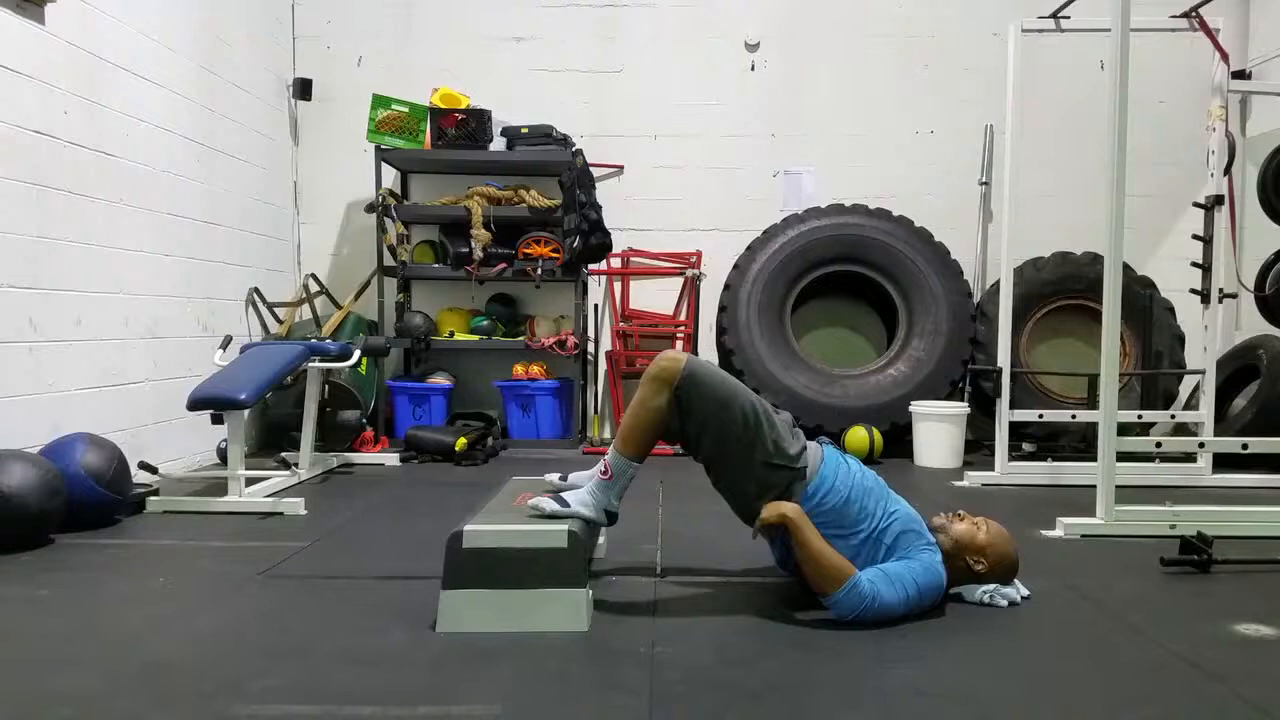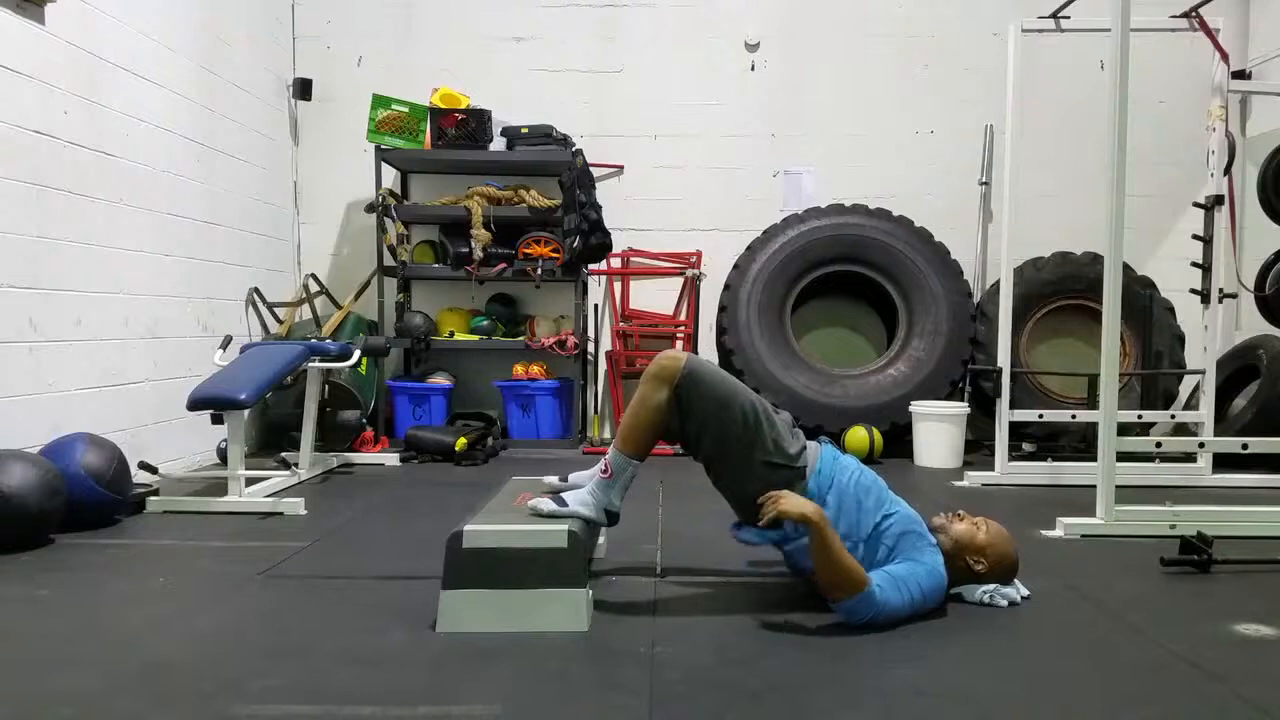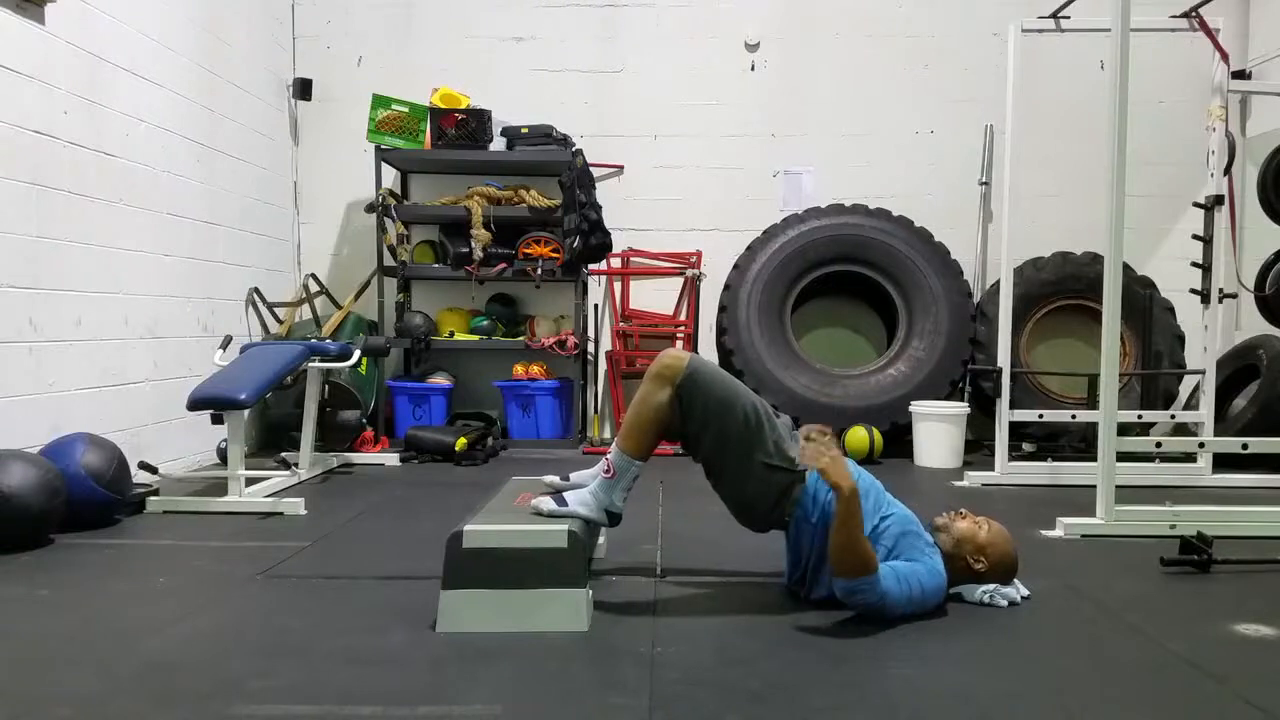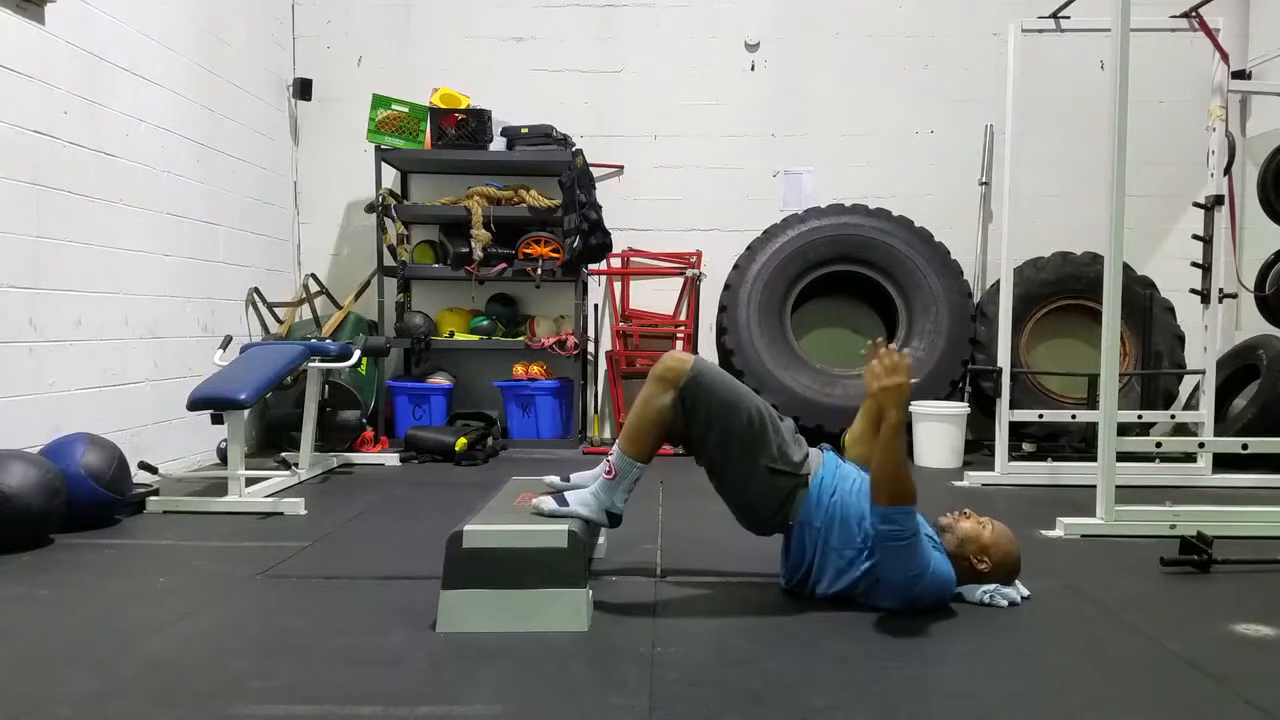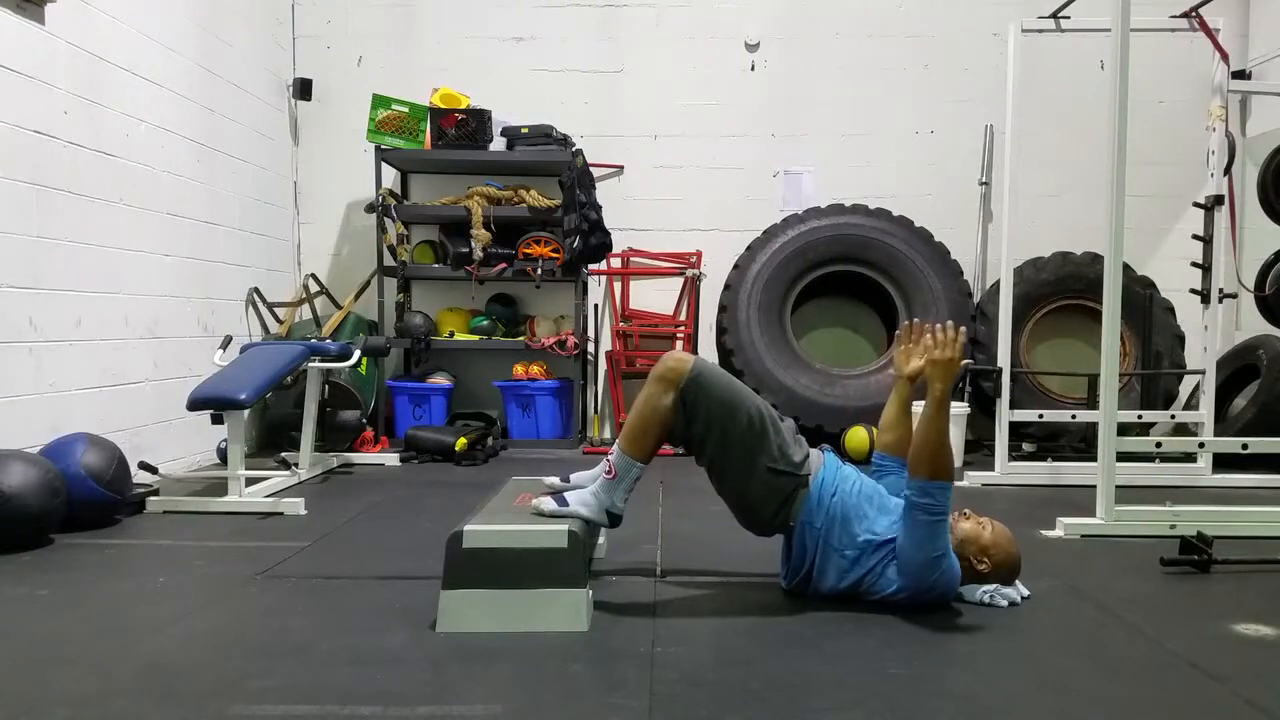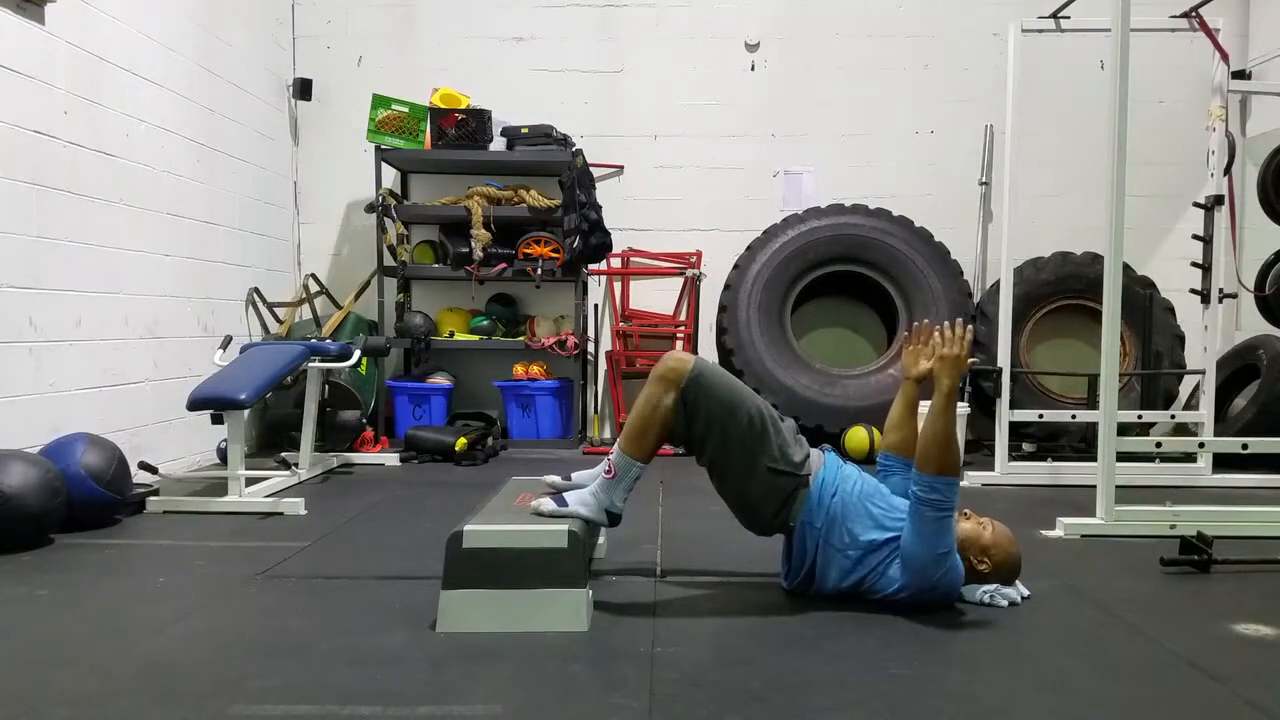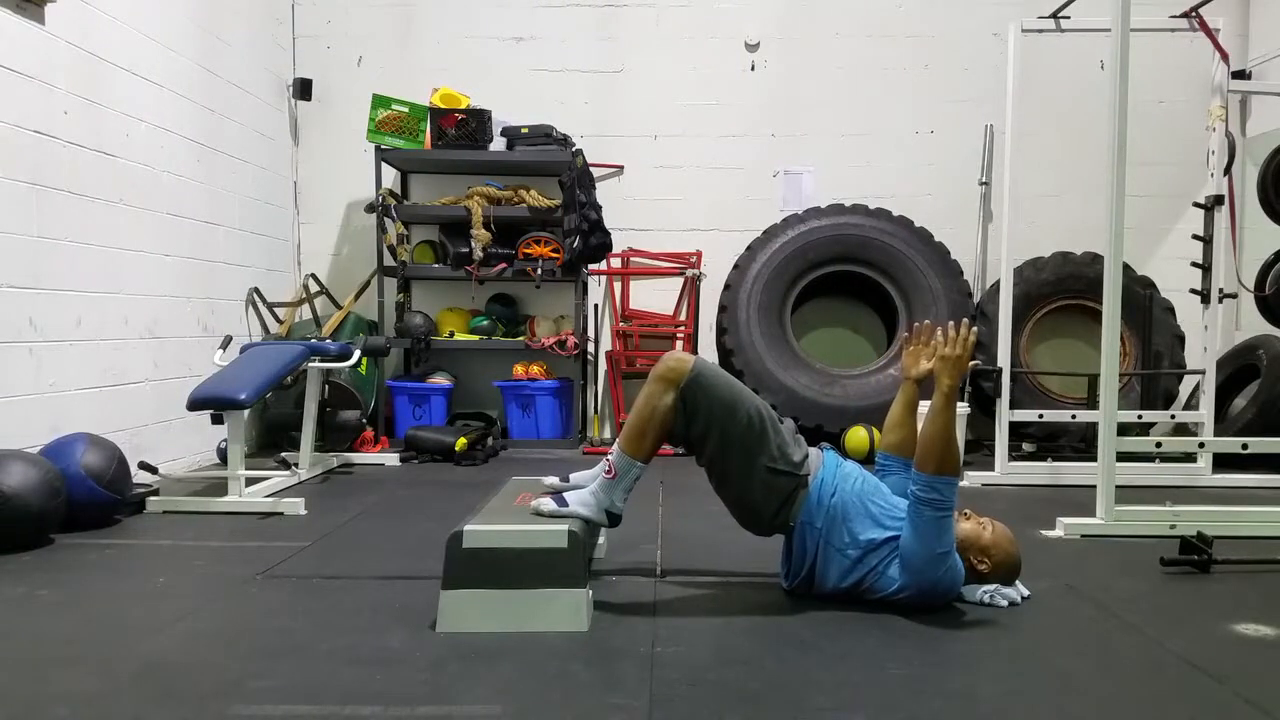
dt=0.3s
person 1, frame 1
left shoulder: (928, 575)
right shoulder: (921, 544)
left elbow: (852, 598)
left wrist: (794, 516)
left hip: (785, 479)
right hip: (801, 467)
left knee: (670, 371)
right knee: (675, 383)
left ankle: (601, 497)
right ankle: (605, 477)
person 1, frame 2
left shoulder: (929, 576)
right shoulder: (921, 546)
left elbow: (858, 602)
left wrist: (817, 519)
left hip: (782, 472)
right hip: (801, 460)
left knee: (670, 371)
right knee: (672, 383)
left ankle: (603, 496)
right ankle: (605, 476)
person 1, frame 3
left shoulder: (927, 579)
right shoulder: (922, 547)
left elbow: (855, 582)
left wrist: (846, 490)
left hip: (783, 482)
right hip: (795, 473)
left knee: (672, 370)
right knee: (678, 386)
left ankle: (604, 497)
right ankle: (607, 477)
person 1, frame 4
left shoulder: (931, 577)
right shoulder: (925, 542)
left elbow: (891, 517)
right elbow: (858, 470)
left wrist: (893, 413)
right wrist: (873, 402)
left hip: (786, 487)
right hip: (806, 472)
left knee: (675, 372)
right knee: (679, 386)
left ankle: (606, 497)
right ankle: (610, 477)
person 1, frame 5
left shoulder: (934, 575)
right shoulder: (909, 525)
left elbow: (930, 490)
right elbow: (892, 466)
left wrist: (938, 392)
right wrist: (904, 383)
left hip: (785, 486)
right hip: (803, 473)
left knee: (675, 372)
right knee: (680, 387)
left ankle: (605, 498)
right ankle: (608, 477)
person 1, frame 6
left shoulder: (937, 573)
right shoulder: (912, 525)
left elbow: (937, 488)
right elbow: (897, 466)
left wrist: (946, 390)
right wrist: (911, 383)
left hip: (787, 488)
right hip: (805, 472)
left knee: (677, 372)
right knee: (679, 385)
left ankle: (605, 498)
right ankle: (608, 476)
person 1, frame 7
left shoulder: (936, 574)
right shoulder: (910, 523)
left elbow: (936, 487)
right elbow: (895, 465)
left wrist: (945, 391)
right wrist: (911, 383)
left hip: (786, 487)
right hip: (801, 473)
left knee: (676, 372)
right knee: (680, 383)
left ankle: (605, 497)
right ankle: (607, 477)
